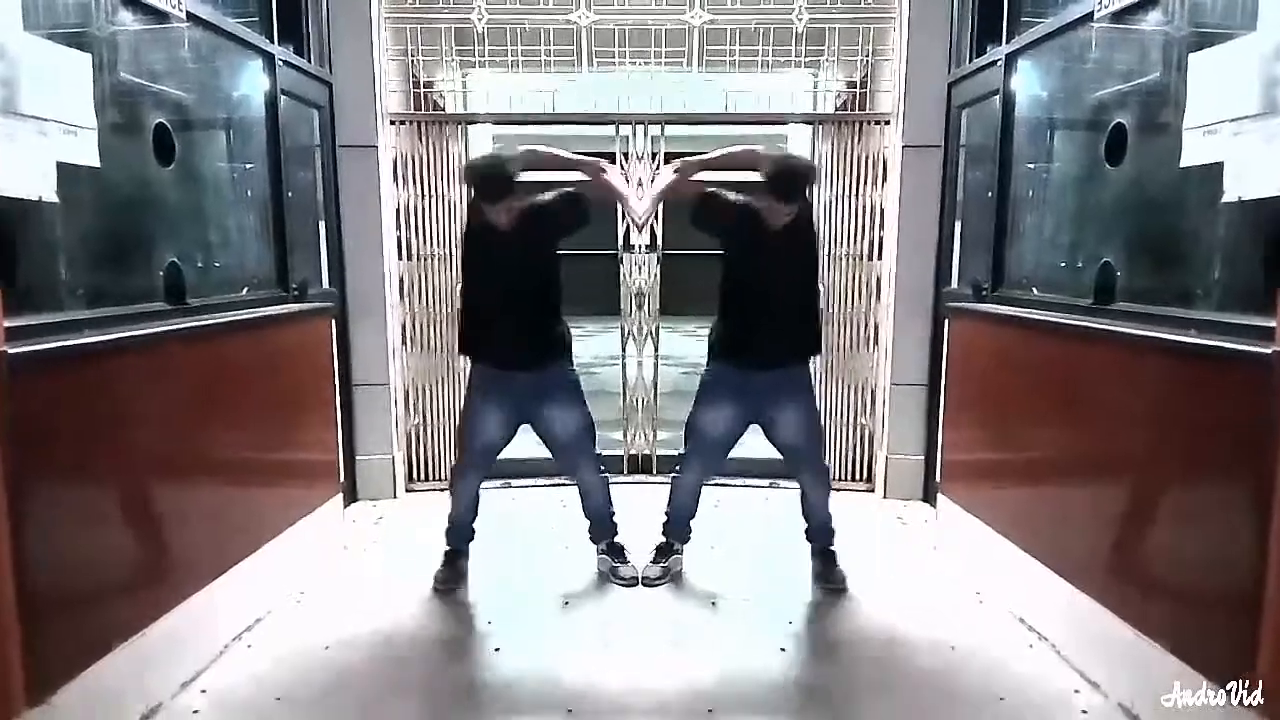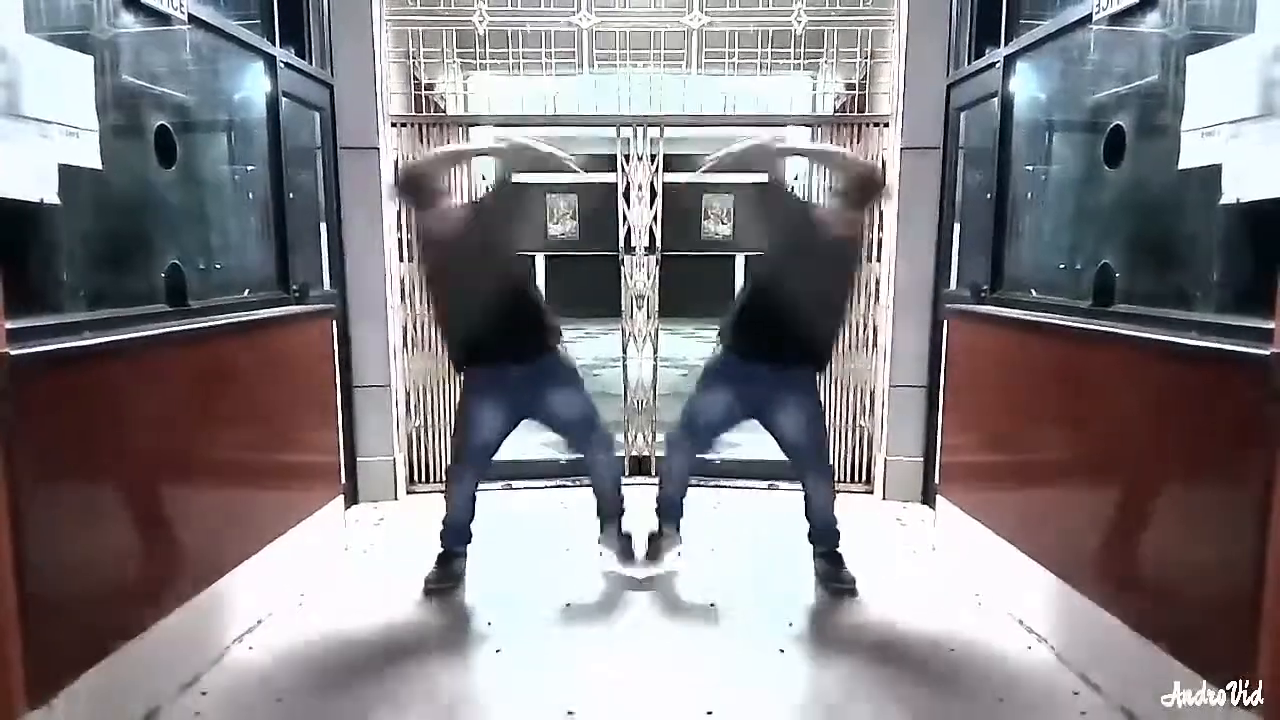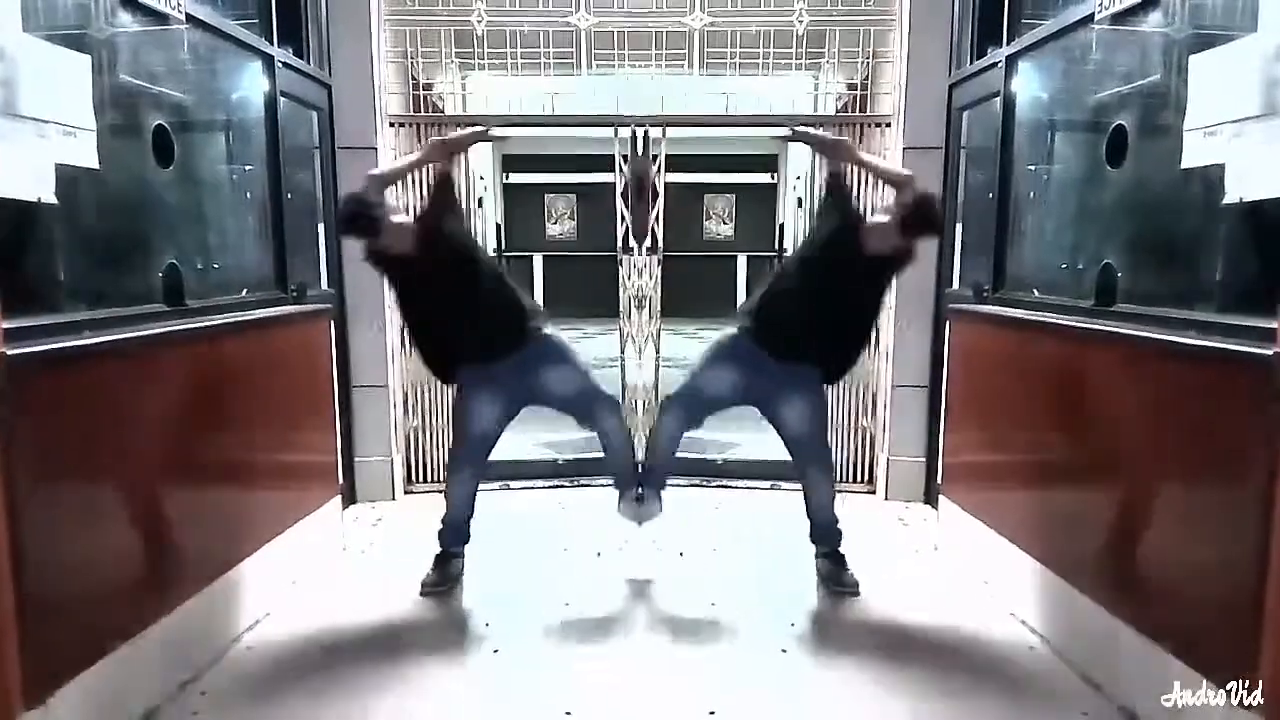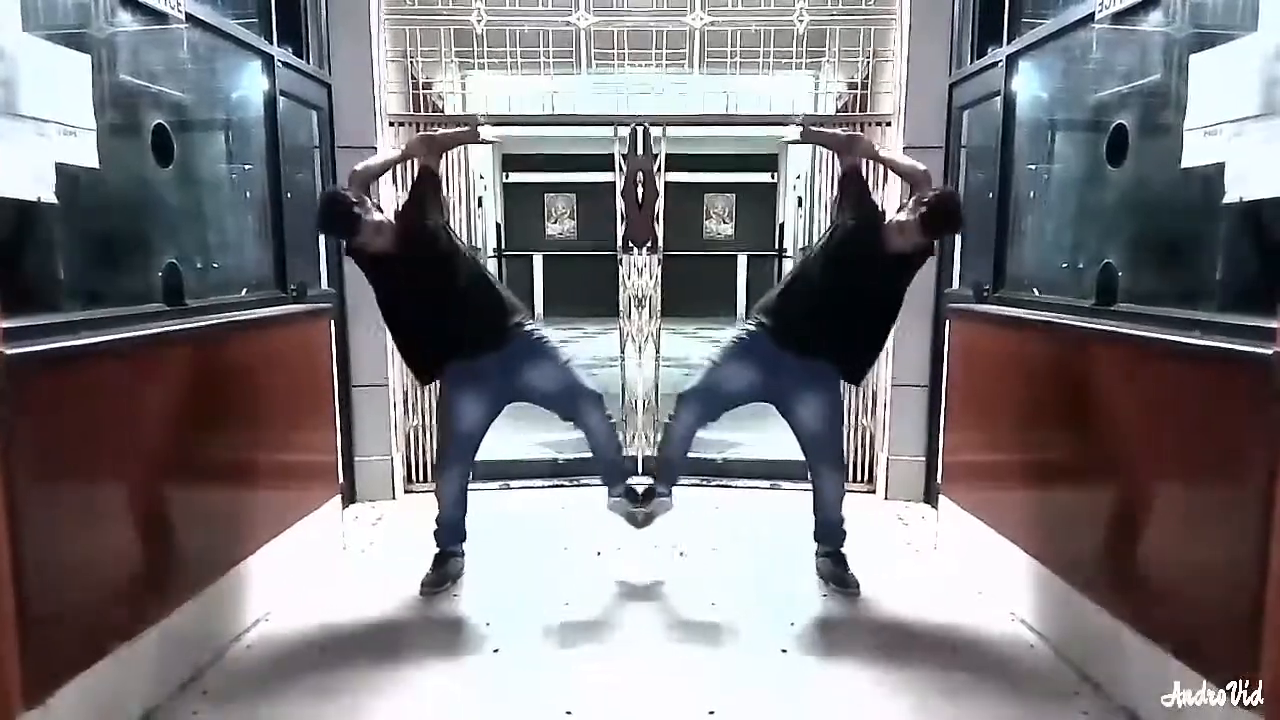
dt=0.2s
person 1, frame 1
left shoulder: (803, 219)
right shoulder: (738, 215)
left elbow: (756, 158)
right elbow: (681, 178)
left wrist: (690, 165)
right wrist: (660, 189)
left hip: (787, 374)
right hip: (729, 370)
left knee: (811, 468)
right knee: (696, 465)
left ankle: (823, 551)
right ankle: (672, 546)
person 1, frame 2
left shoulder: (848, 242)
right shoulder: (791, 216)
left hip: (792, 374)
right hip: (737, 361)
left knee: (814, 469)
right knee: (684, 442)
left ankle: (827, 552)
right ankle: (667, 528)
person 1, frame 3
left shoulder: (890, 260)
right shoulder: (841, 220)
left hip: (799, 371)
right hip: (747, 346)
left knee: (816, 465)
right knee: (675, 411)
left ankle: (828, 553)
right ankle: (648, 491)
person 1, frame 4
left shoulder: (912, 257)
right shoulder: (861, 217)
left hip: (816, 368)
right hip: (764, 342)
left knee: (828, 464)
right knee: (691, 407)
left ankle: (830, 552)
right ankle: (660, 489)
person 2, frame 1
left shoulder: (542, 215)
right shoulder: (476, 221)
left elbow: (599, 180)
right elbow: (525, 158)
left wrist: (601, 171)
right wrist: (589, 164)
left hip: (550, 371)
right hip: (493, 375)
left knee: (585, 465)
right knee: (470, 468)
left ankle: (607, 546)
right ankle: (456, 552)
person 2, frame 2
left shoulder: (489, 215)
right shoulder: (432, 239)
left hip: (542, 361)
right hip: (488, 373)
left knee: (596, 443)
right knee: (465, 469)
left ankle: (612, 528)
right ankle: (452, 553)
person 2, frame 3
left shoulder: (437, 220)
right shoulder: (389, 262)
left hip: (532, 347)
right hip: (481, 371)
left knee: (603, 410)
right knee: (463, 466)
left ankle: (630, 493)
right ankle: (451, 553)
person 2, frame 4
left shoulder: (418, 218)
right shoulder: (368, 257)
left hip: (517, 342)
right hip: (465, 367)
left knee: (588, 407)
right knee: (452, 464)
left ankle: (619, 489)
right ankle: (449, 552)
